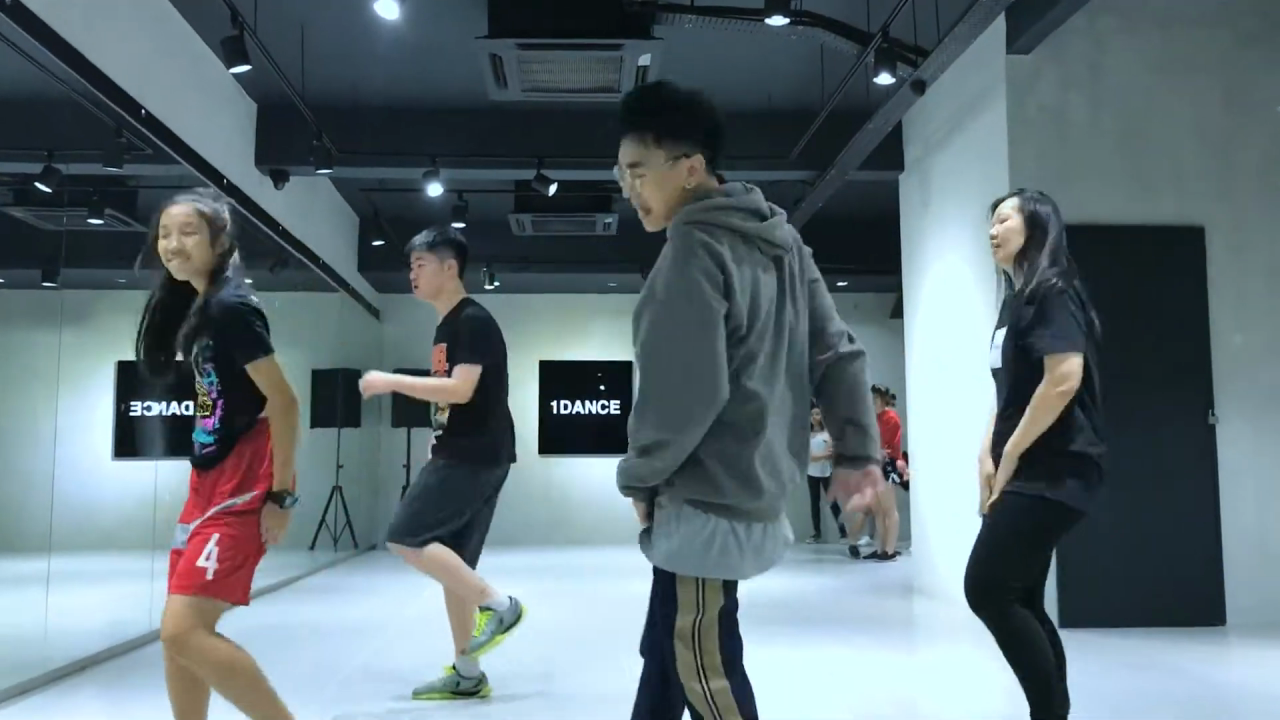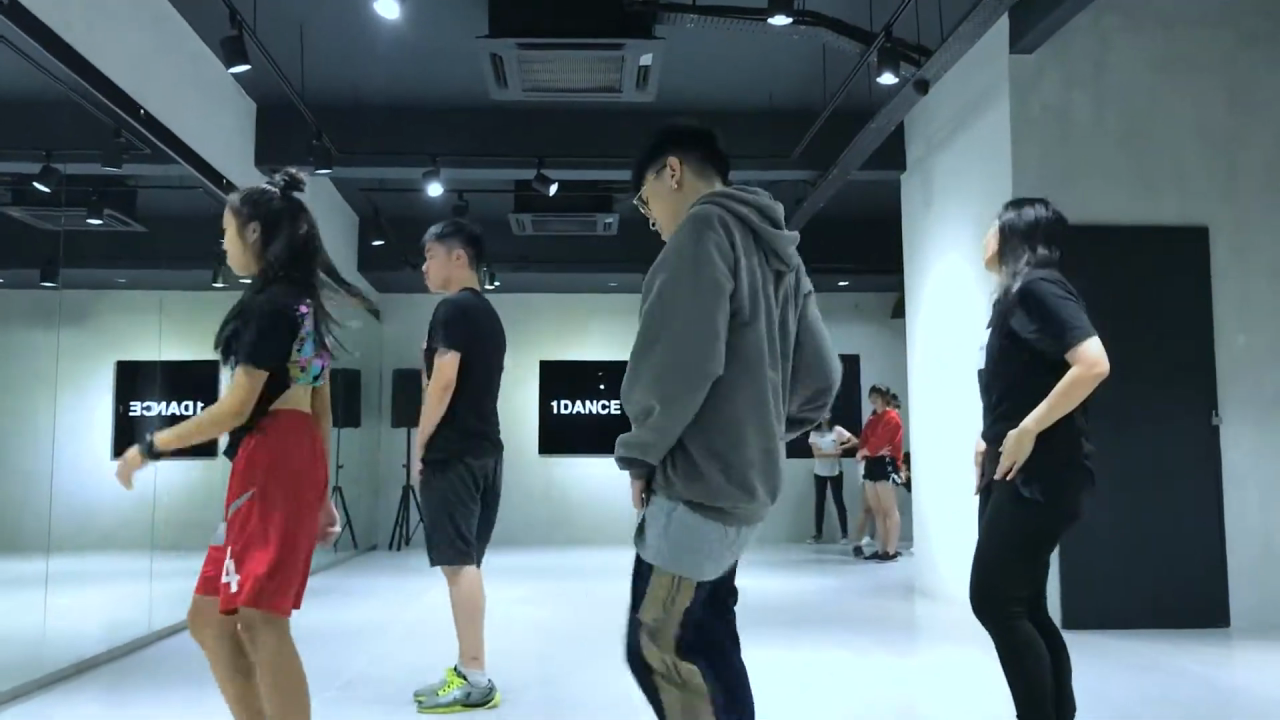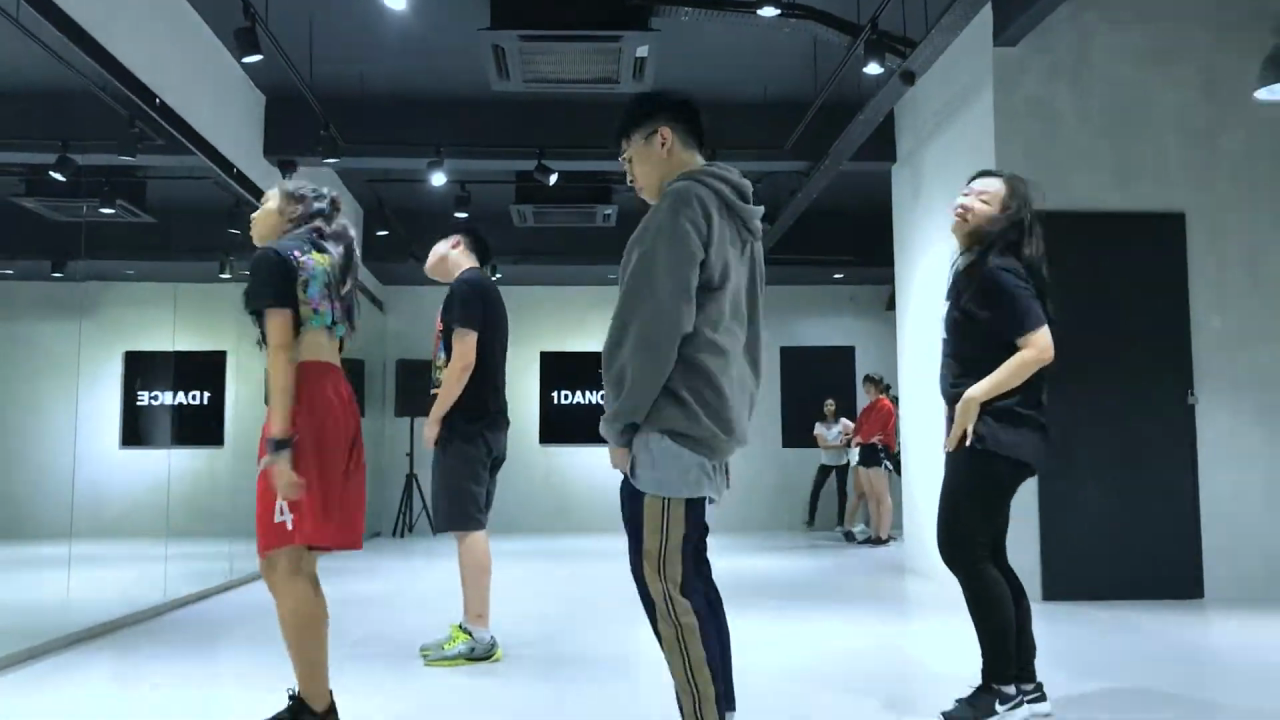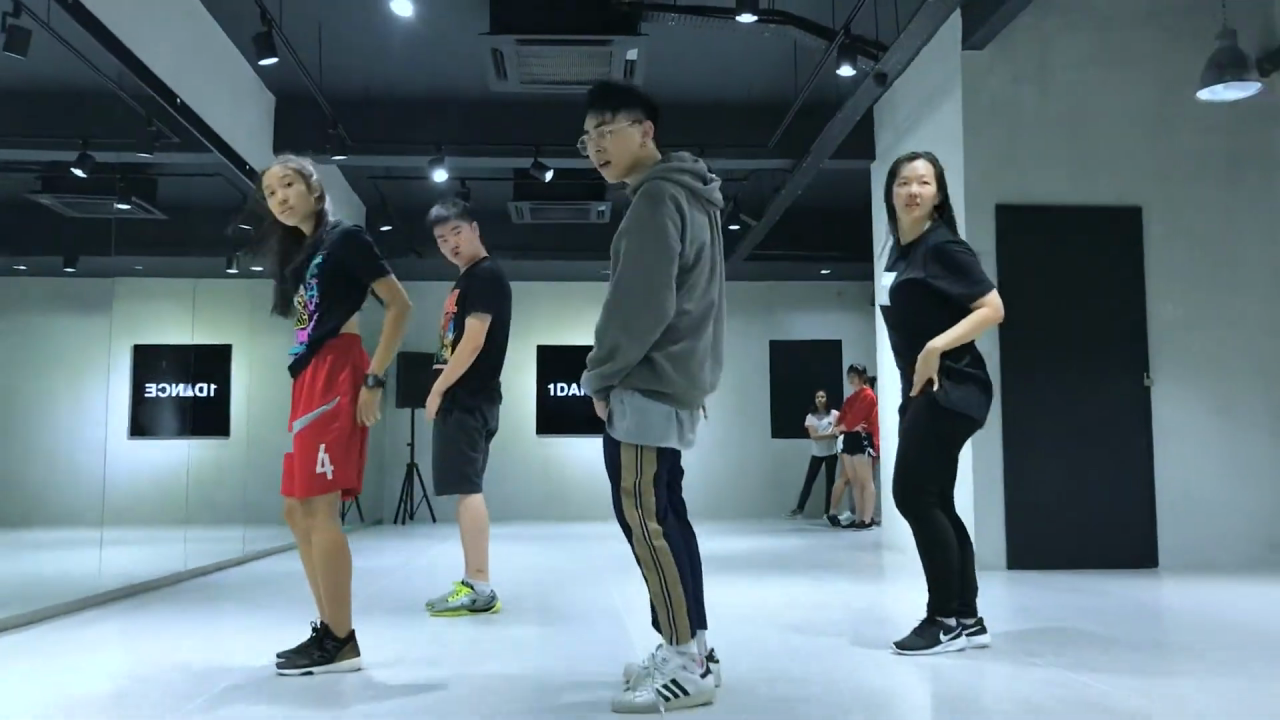
dt=0.4s
person 1, frame 1
left shoulder: (692, 252)
right shoulder: (780, 243)
left elbow: (689, 395)
right elbow: (837, 352)
left wrist: (639, 476)
right wrist: (857, 448)
left hip: (705, 498)
right hip: (748, 486)
left knee: (701, 662)
right knee: (666, 649)
person 1, frame 2
left shoulder: (704, 227)
right shoulder: (782, 252)
left elbow: (679, 360)
right elbow: (819, 382)
left wrist: (641, 452)
left hip: (693, 481)
right hip: (741, 480)
left knee: (657, 648)
right knee: (709, 643)
person 1, frame 3
left shoulder: (681, 204)
right shoulder: (735, 218)
left elbow: (652, 321)
left wrist: (620, 420)
left hip: (670, 429)
right hip: (704, 427)
left knee: (665, 584)
right knee: (686, 580)
person 1, frame 4
left shoulder: (656, 198)
right shoulder: (689, 197)
left elbow: (640, 306)
left wrist: (600, 376)
left hip: (645, 387)
right hip: (672, 383)
left knee: (644, 518)
right knee: (664, 516)
left ankle: (685, 662)
right ankle: (690, 646)
person 2, frame 1
left shoulder: (230, 307)
right shoulder: (179, 315)
left elbow: (283, 401)
left wrist: (280, 495)
left hip: (241, 477)
right hip: (208, 477)
left knee: (184, 629)
right knee: (182, 629)
person 2, frame 2
left shoulder: (268, 306)
right shoulder: (301, 303)
left elbow: (234, 410)
right elbow: (322, 407)
left wrist: (148, 447)
right wrist: (319, 493)
left hip: (268, 462)
right hip: (298, 459)
left knee: (261, 627)
right knee: (207, 620)
person 2, frame 3
left shoulder: (273, 259)
right shoulder: (324, 262)
left elbow: (281, 348)
left wrist: (277, 442)
left hip: (308, 413)
right hip: (332, 403)
left knee: (284, 562)
right knee: (288, 562)
person 2, frame 4
left shoulder: (345, 237)
right shoulder: (299, 251)
left elbow: (399, 306)
left wrist: (374, 378)
left hip: (334, 375)
right hip: (311, 379)
left knee: (318, 509)
right knee: (298, 511)
left ankle: (340, 641)
right ankle: (330, 630)
person 3, frame 1
left shoulder: (1053, 291)
right shoulder: (1014, 300)
left elbow: (1064, 380)
left wrist: (1011, 455)
right wrist: (990, 457)
left hip: (1051, 472)
right hip: (1020, 472)
left knee: (988, 590)
right knee: (1019, 600)
person 3, frame 2
left shoulder: (1038, 287)
right shoulder: (1012, 297)
left elbow: (1094, 365)
left wrist: (1027, 432)
right wrist: (989, 441)
left hip: (1039, 475)
right hip: (1011, 473)
left knee: (995, 601)
right knee: (1023, 607)
person 3, frame 3
left shoulder: (998, 271)
right shoulder: (971, 269)
left elbow: (1039, 349)
left wrist: (972, 397)
right wrist: (955, 403)
left hip: (998, 434)
right hip: (976, 433)
left knee: (963, 549)
right knee: (984, 557)
person 3, frame 4
left shoulder: (943, 246)
right shoulder: (899, 248)
left elbow: (992, 309)
left wrist: (936, 347)
right wrist: (916, 364)
left hip: (950, 390)
right hip: (923, 391)
left knee: (914, 496)
right knee: (934, 505)
left ankle: (946, 618)
right ankle: (965, 616)
person 4, frame 1
left shoulder: (473, 321)
right shoulder: (449, 324)
left elbow: (459, 390)
left wrist: (390, 382)
right wrist: (440, 448)
left hip: (478, 454)
right hip: (463, 455)
left knee: (405, 537)
right knee: (451, 557)
left ankle: (495, 603)
right ankle: (467, 670)
person 4, frame 2
left shoulder: (453, 308)
right shoulder: (489, 315)
left elbow: (443, 384)
left wrist: (419, 445)
left hip: (452, 453)
right hip: (484, 451)
left knee: (457, 562)
right knee: (466, 562)
left ankle: (475, 679)
right ankle: (468, 671)
person 4, frame 3
left shoulder: (465, 286)
right shoulder: (482, 288)
left elbow: (463, 361)
left wrist: (434, 417)
right wrist: (444, 415)
left hip: (466, 425)
right hip: (482, 423)
left knee: (467, 527)
right knee: (469, 528)
left ankle: (479, 635)
right ankle: (471, 627)
person 4, frame 4
left shoulder: (486, 275)
right shoulder: (470, 278)
left elbow: (473, 343)
left wrist: (437, 390)
right wrist: (444, 390)
left hip: (466, 399)
right hip: (468, 398)
left knee: (466, 490)
right knee: (466, 491)
left ankle: (480, 588)
right ankle: (472, 583)
